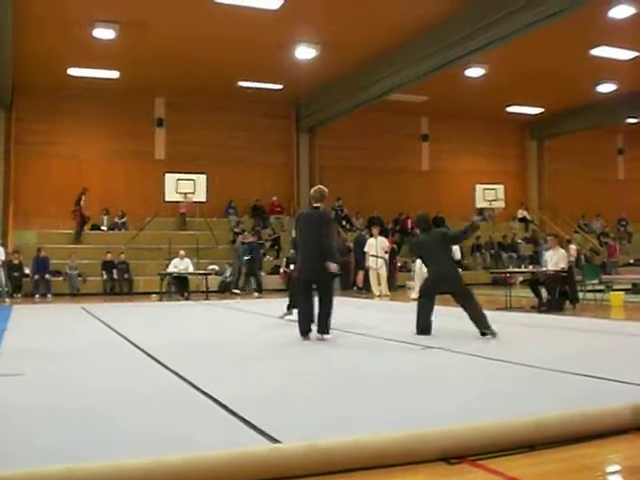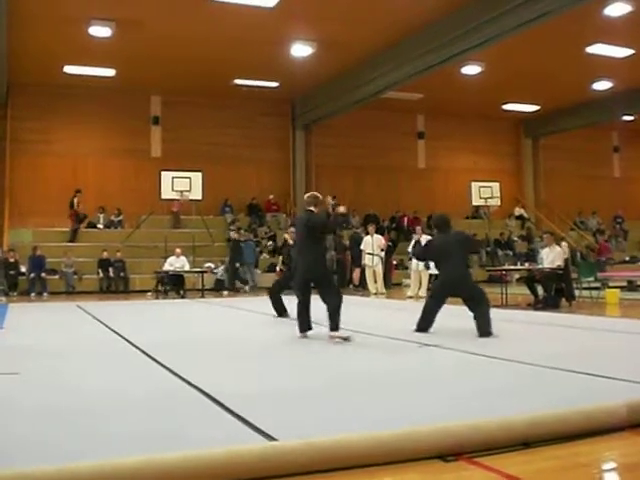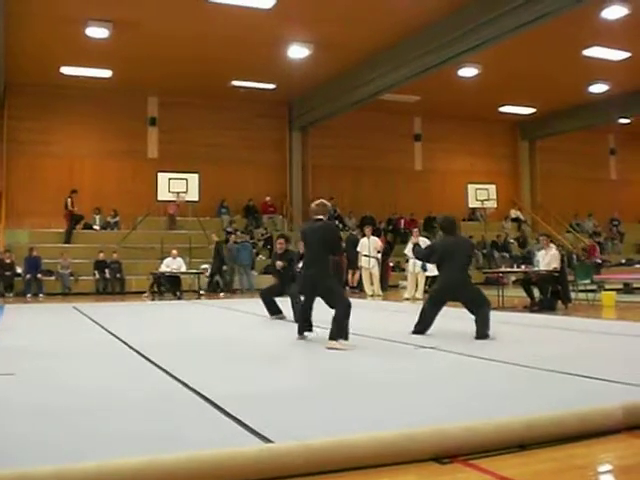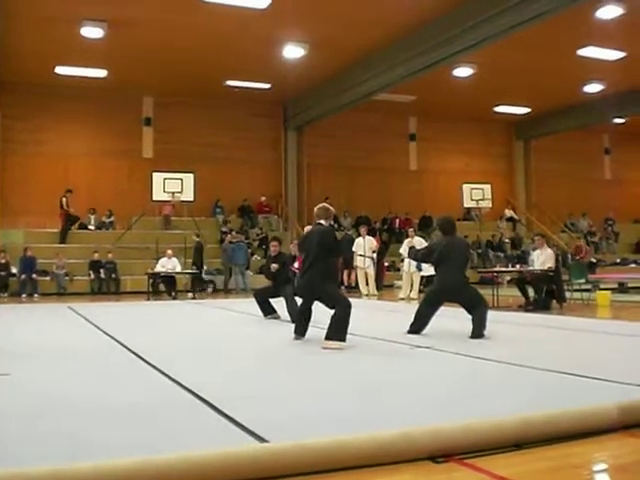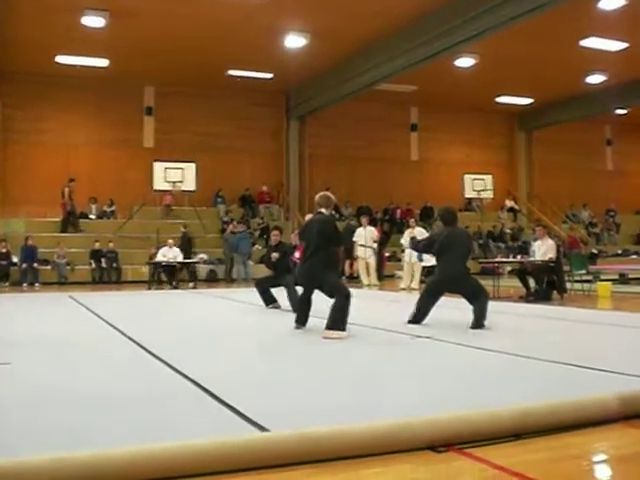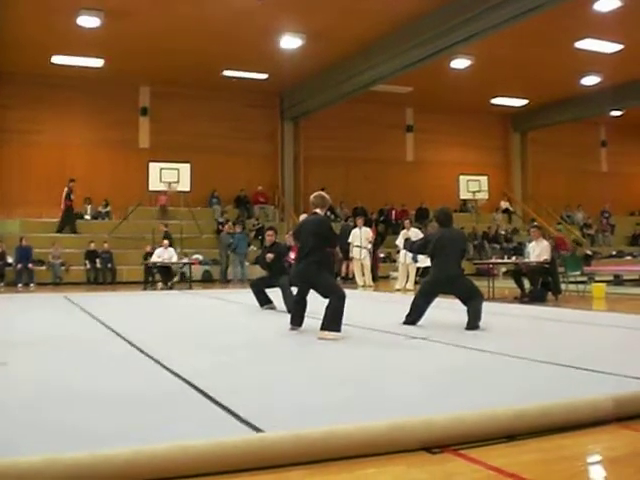
dt=0.3s
person 1, frame 1
left shoulder: (300, 216)
right shoulder: (324, 216)
right elbow: (327, 240)
right wrist: (331, 260)
left hip: (302, 263)
right hip: (320, 264)
left knee: (304, 299)
right knee: (325, 298)
left ankle: (305, 332)
right ankle: (322, 331)
person 1, frame 2
left shoulder: (299, 218)
right shoulder: (316, 217)
right elbow: (330, 227)
left wrist: (330, 212)
right wrist: (339, 213)
left hip: (300, 265)
right hip: (316, 265)
left knee: (303, 298)
right knee: (334, 296)
left ankle: (303, 329)
right ankle: (334, 330)
person 1, frame 3
left shoulder: (306, 228)
right shoulder: (330, 227)
right elbow: (337, 250)
left hip: (308, 274)
right hip: (323, 274)
left knee: (307, 301)
right knee: (343, 304)
left ankle: (302, 331)
right ankle: (335, 339)
person 1, frame 4
left shoulder: (310, 232)
right shoulder: (328, 231)
left elbow: (301, 248)
right elbow: (337, 253)
left hip: (305, 279)
right hip: (319, 279)
left knee: (306, 303)
right knee: (343, 305)
left ankle: (299, 332)
right ankle: (332, 339)
person 1, frame 5
left shoulder: (310, 221)
right shoulder: (328, 220)
left elbow: (302, 236)
right elbow: (338, 242)
left hip: (306, 267)
right hip: (320, 267)
left knee: (307, 292)
right knee: (343, 294)
left ankle: (300, 322)
right ankle: (332, 329)
person 1, frame 6
left shoulder: (305, 221)
right shoulder: (323, 221)
left elbow: (296, 237)
right elbow: (333, 243)
left hip: (301, 267)
right hip: (314, 268)
left knee: (301, 293)
right knee: (338, 295)
left ankle: (295, 322)
right ankle: (328, 330)
person 2, frame 1
left shoulder: (417, 242)
right shoulder: (440, 234)
left elbow: (418, 255)
right elbow: (459, 236)
right wrist: (473, 225)
left hip: (434, 276)
right hip: (451, 274)
left knee: (424, 300)
right knee: (468, 300)
left ankle: (423, 329)
right ankle: (485, 328)
person 2, frame 2
left shoulder: (433, 243)
right shoulder: (460, 236)
left elbow: (418, 255)
right elbow: (475, 248)
left hip: (445, 279)
right hip: (463, 278)
left knee: (433, 301)
right knee: (481, 302)
left ankle: (422, 327)
right ankle: (484, 330)
person 2, frame 3
left shoulder: (438, 244)
right shoulder: (467, 243)
left elbow: (422, 255)
right elbow: (469, 260)
left wrist: (415, 244)
left hip: (444, 283)
right hip: (463, 282)
left knee: (431, 304)
right knee: (482, 305)
left ankle: (419, 329)
right ankle: (482, 333)
person 2, frame 4
left shoulder: (436, 245)
right shoulder: (464, 244)
left elbow: (419, 256)
right elbow: (466, 261)
left wrist: (411, 249)
left hip: (441, 284)
right hip: (459, 283)
left knee: (427, 305)
right knee: (479, 305)
left ankle: (415, 329)
right ankle: (477, 332)
person 2, frame 5
left shoulder: (437, 236)
right shoulder: (465, 235)
left elbow: (421, 246)
right elbow: (468, 252)
left wrist: (413, 239)
left hip: (442, 275)
right hip: (461, 274)
left knee: (428, 295)
right knee: (480, 296)
left ankle: (416, 318)
right ankle: (478, 322)
person 2, frame 6
left shoulder: (432, 236)
right shoulder: (461, 235)
left elbow: (415, 247)
right elbow: (463, 253)
left wrist: (407, 241)
left hip: (436, 275)
right hip: (455, 275)
left knee: (422, 296)
right knee: (475, 297)
left ankle: (410, 319)
right ankle: (473, 323)
